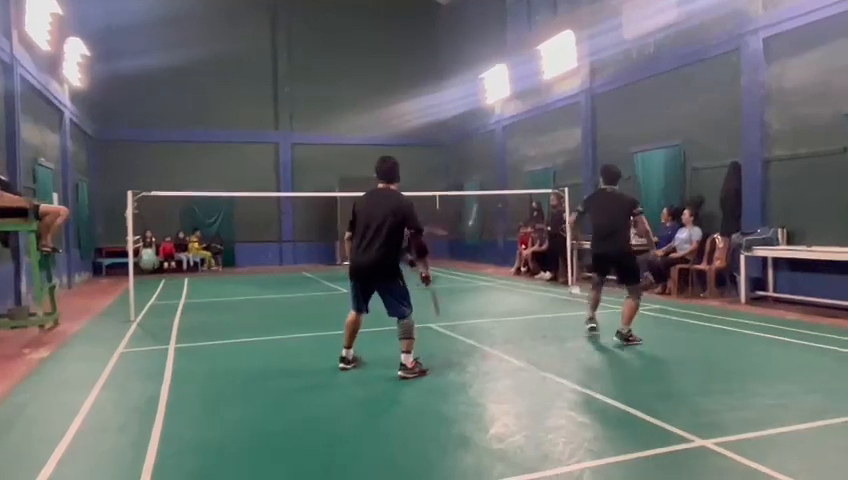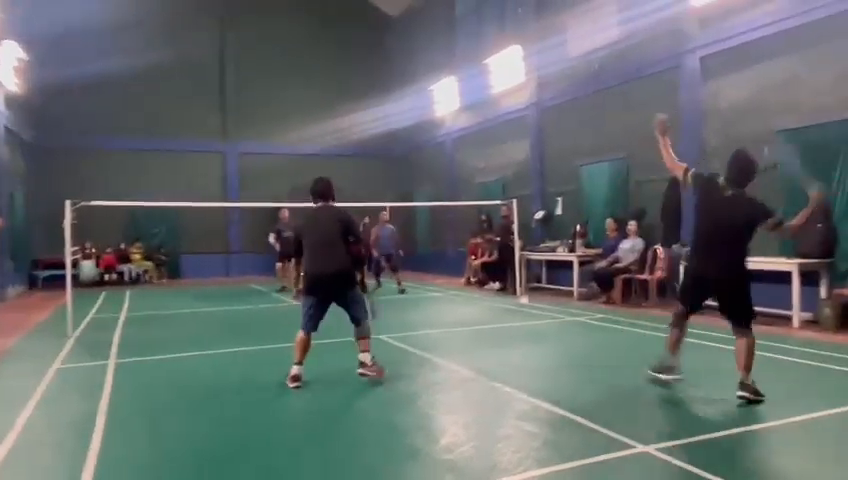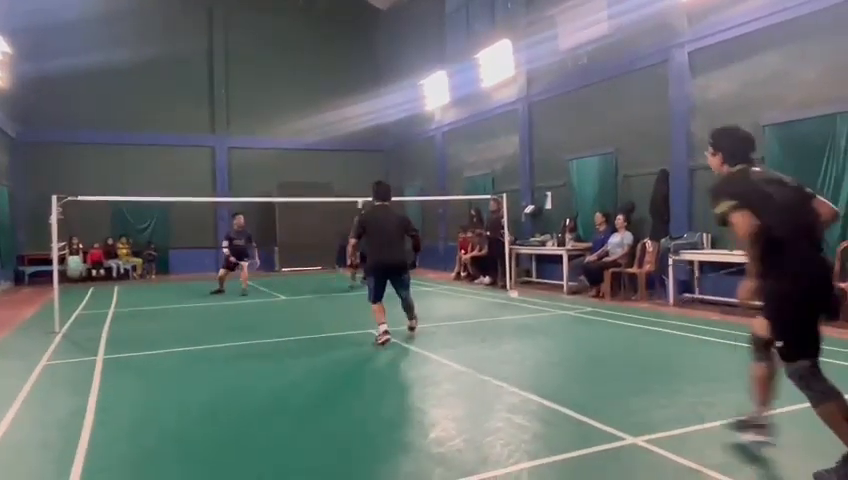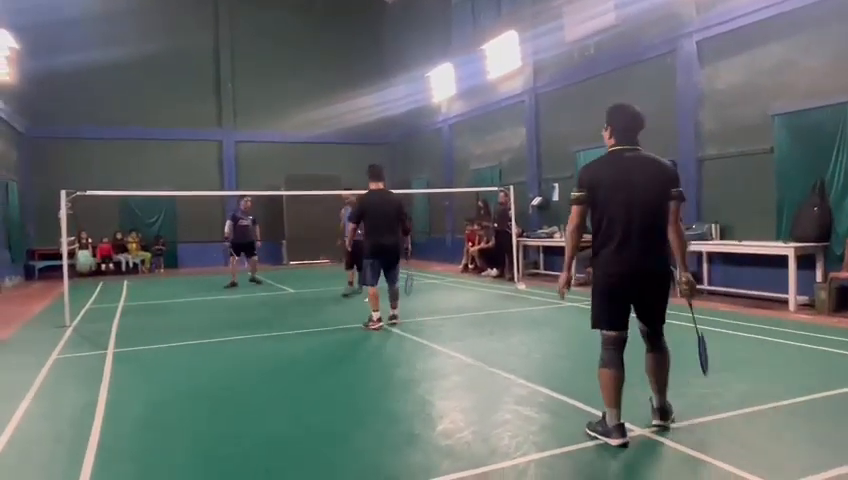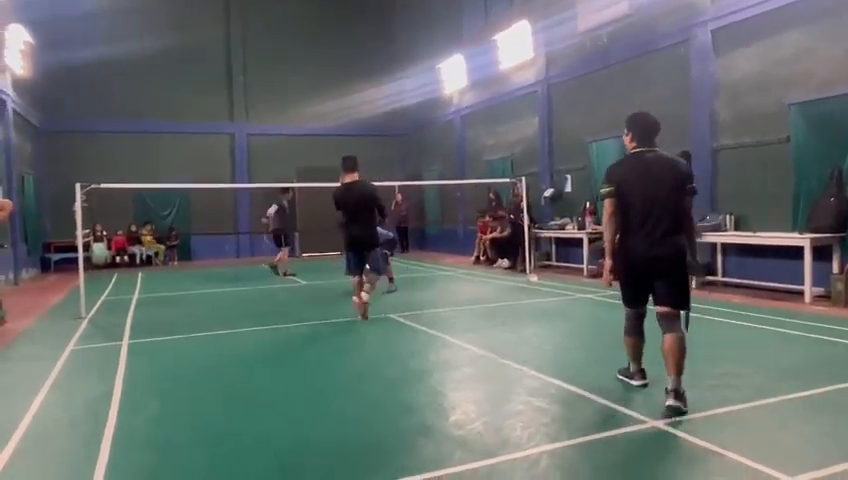
dt=1s
person 1, frame 1
left shoulder: (591, 199)
right shoulder: (629, 201)
left elbow: (572, 220)
right elbow: (644, 229)
left hip: (599, 249)
right hip: (621, 250)
left knee: (597, 283)
right knee: (634, 291)
left ankle: (591, 318)
right ankle: (624, 331)
person 1, frame 2
left shoulder: (705, 186)
right shoulder: (752, 208)
left elbow: (673, 164)
right elbow: (789, 229)
left wrist: (662, 135)
right wrist: (811, 206)
left hip: (698, 271)
right hip: (732, 274)
left knee: (680, 315)
right knee: (742, 329)
left ankle: (669, 364)
right ankle: (745, 383)
person 1, frame 3
left shoulder: (724, 187)
right shoulder: (776, 178)
left elbow: (747, 228)
left wrist: (754, 277)
left hip: (788, 281)
right hip: (812, 273)
left knee: (801, 370)
right knee: (760, 337)
right ankle: (758, 419)
person 1, frame 4
left shoulder: (591, 172)
right shoulder: (664, 170)
left elbow: (575, 226)
right elbow: (673, 225)
left wrist: (567, 269)
right wrist: (683, 269)
left hip: (610, 271)
right hip: (654, 270)
left knee: (612, 344)
right knee: (654, 337)
left ankle: (612, 425)
right ankle: (661, 407)
person 1, frame 5
left shoulder: (617, 171)
right shoulder: (679, 168)
left elbow: (611, 216)
right elbow: (687, 215)
left wrist: (609, 256)
right wrist: (690, 251)
left hip: (633, 255)
right hip: (671, 254)
left knee: (634, 315)
right knee: (670, 320)
left ankle: (635, 371)
right ankle: (674, 390)
person 2, frame 1
left shoulder: (362, 201)
right shoulder: (402, 203)
left elbow: (349, 237)
right elbow: (417, 239)
left wrist: (352, 261)
right wrist: (425, 268)
left hip: (359, 266)
right hip: (385, 267)
left knee: (356, 310)
right knee: (404, 313)
left ankle: (346, 356)
right ankle: (407, 363)
person 2, frame 2
left shoulder: (304, 222)
right shoulder: (342, 215)
left elbow: (297, 259)
right elbow: (356, 248)
left wrist: (297, 284)
left hip: (313, 279)
right hip: (342, 276)
left knee: (306, 328)
right knee: (360, 318)
left ankle: (295, 372)
right ankle: (366, 362)
person 2, frame 3
left shoulder: (366, 217)
right shoulder: (400, 217)
left elbow: (353, 242)
right elbow: (416, 238)
right wrist: (415, 258)
left hip: (376, 264)
right hip: (399, 263)
left knee: (376, 301)
right knee: (405, 295)
left ankle: (383, 330)
right ankle: (412, 324)
person 2, frame 4
left shoulder: (364, 200)
right shoulder: (395, 199)
left elbow: (353, 225)
right elbow: (405, 224)
left wrist: (349, 241)
right wrist: (407, 243)
left hip: (373, 247)
right hip: (393, 247)
left knee: (371, 283)
right knee: (393, 282)
left ankle: (376, 317)
right ankle: (394, 314)
person 2, frame 5
left shoulder: (338, 192)
right shoulder: (369, 188)
right elbow: (381, 210)
right wrist: (383, 218)
left hip: (351, 238)
right hip: (369, 237)
left knee: (357, 274)
right knee: (376, 270)
left ankle: (361, 300)
right ankle: (364, 296)
